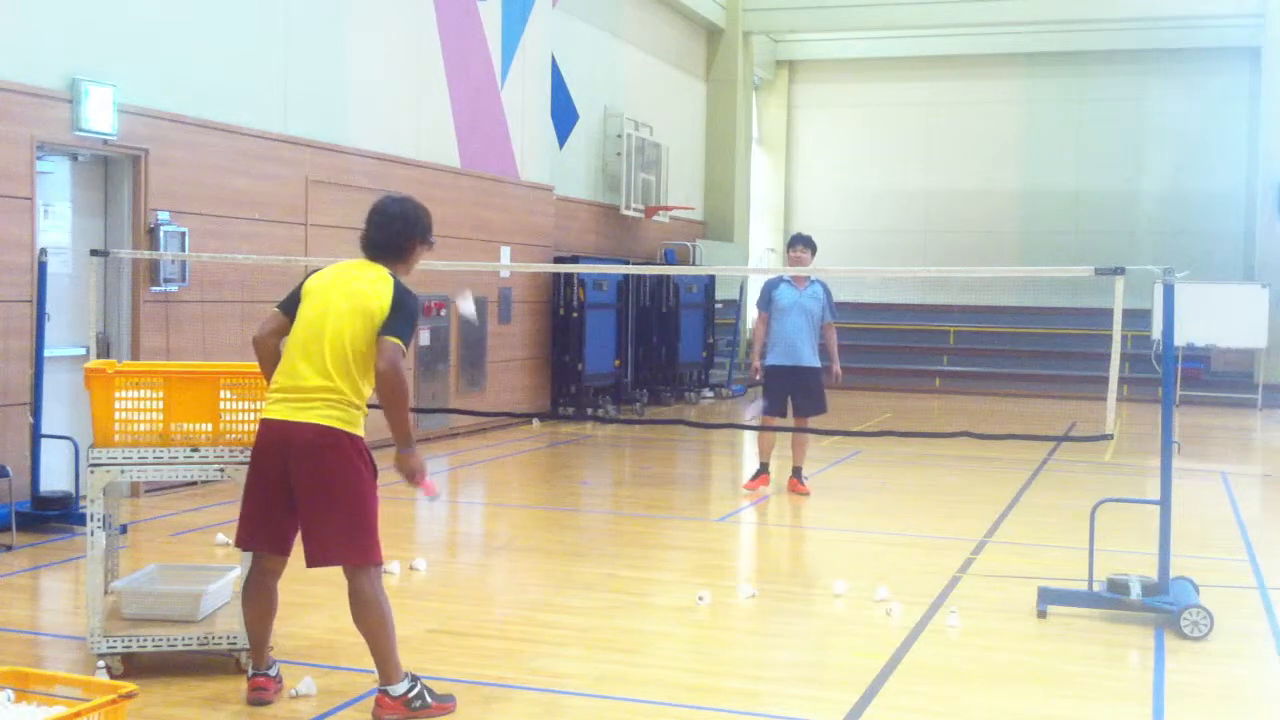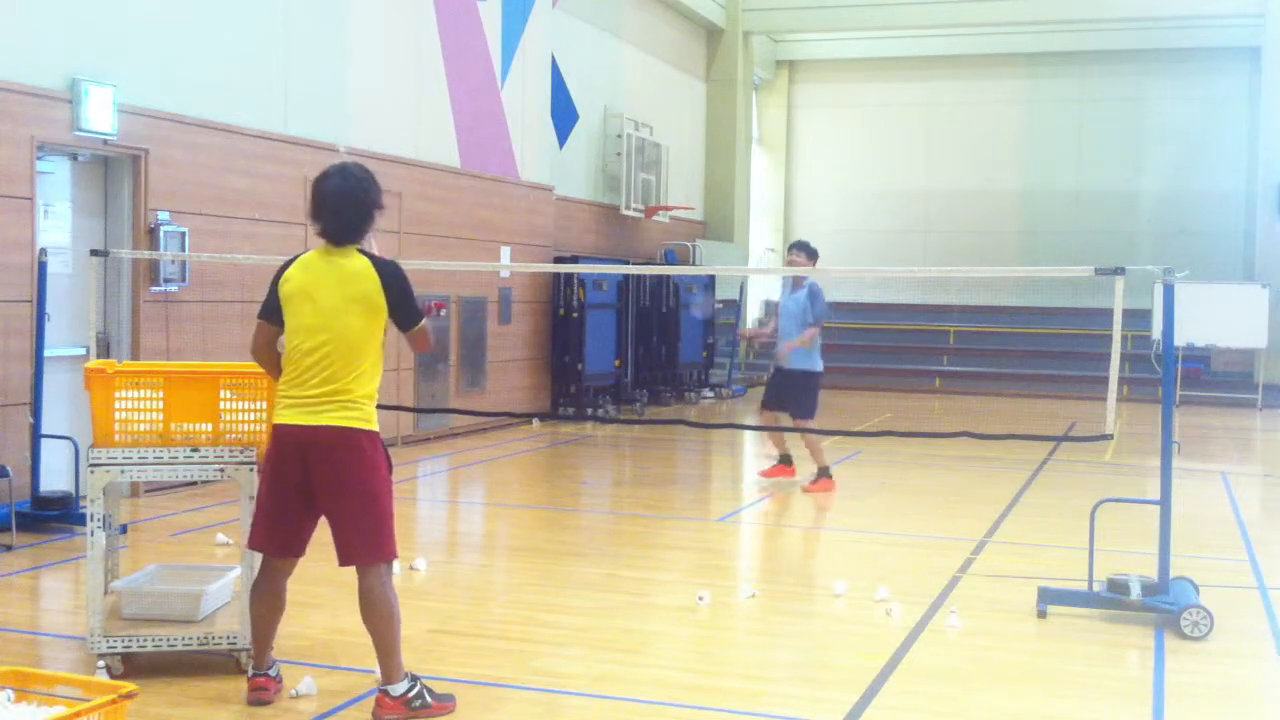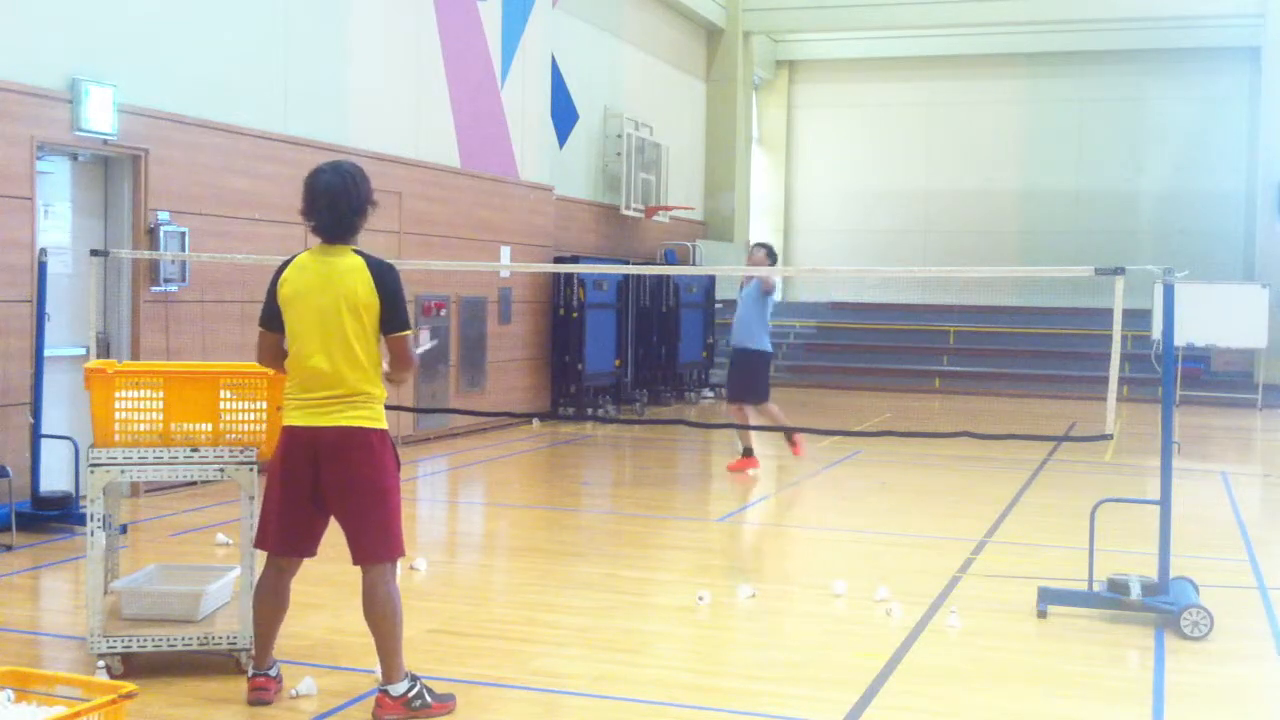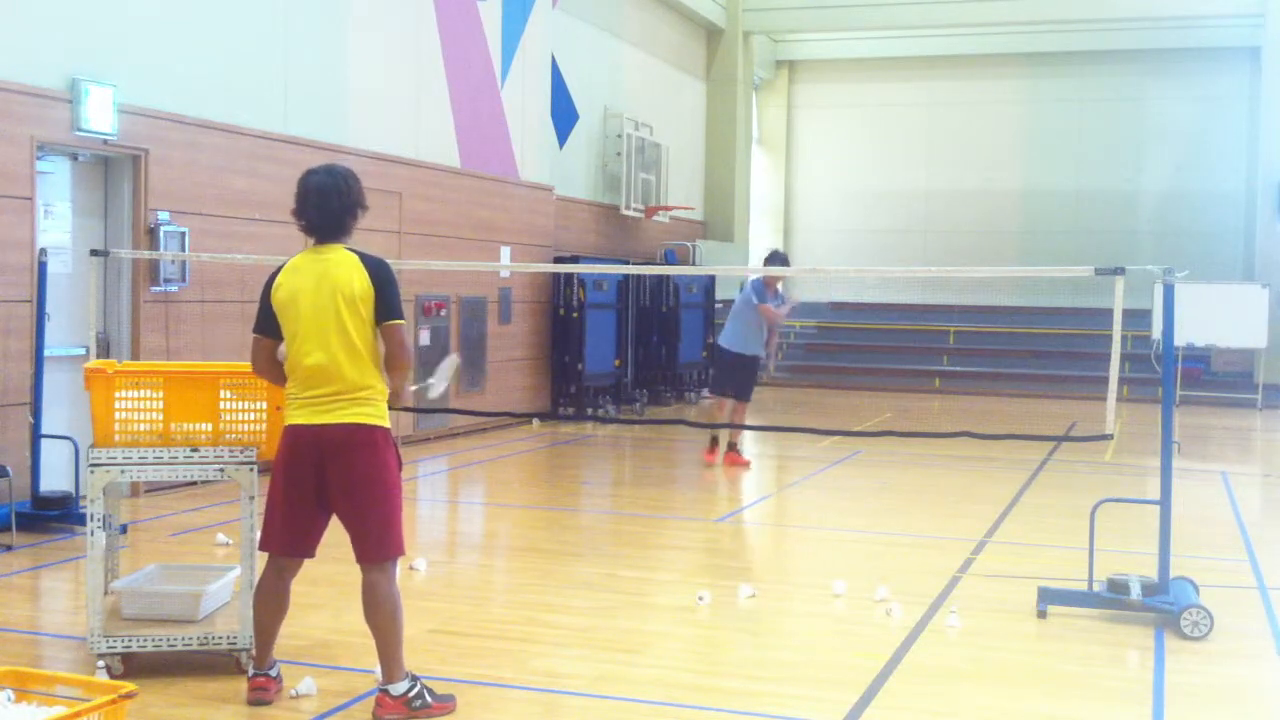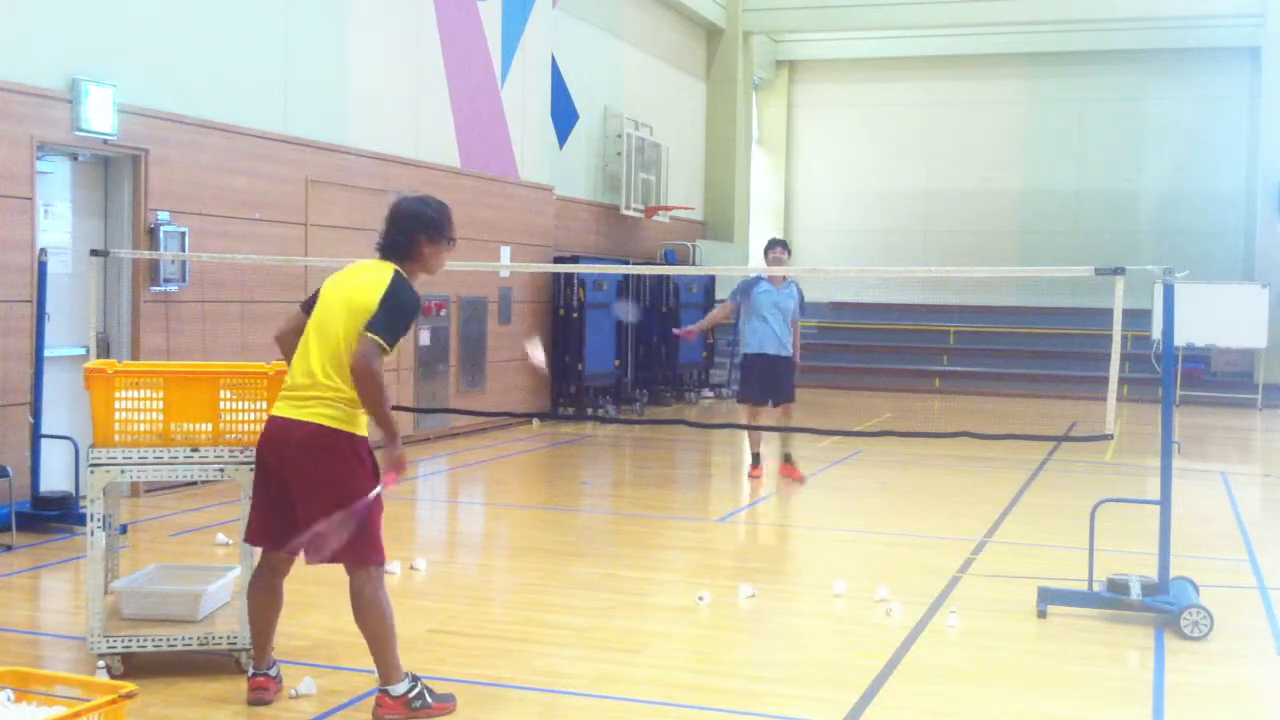
dt=0.7s
person 1, frame 1
left shoulder: (321, 277)
right shoulder: (399, 297)
left elbow: (264, 340)
right elbow: (387, 369)
right wrist: (406, 446)
left hip: (276, 426)
right hip: (332, 434)
left knee: (266, 559)
right knee: (362, 568)
left ankle: (260, 673)
person 1, frame 2
left shoulder: (291, 271)
right shoulder: (383, 274)
left elbow: (261, 349)
right elbow: (424, 343)
left hip: (290, 431)
right hip: (349, 433)
left knee: (275, 561)
right knee: (372, 565)
left ankle: (261, 673)
person 1, frame 3
left shoulder: (287, 273)
right shoulder: (377, 274)
left elbow: (268, 355)
right elbow: (404, 361)
right wrist: (387, 375)
left hip: (299, 432)
right hip: (359, 433)
left knee: (281, 560)
right knee: (378, 564)
left ankle: (261, 672)
person 1, frame 4
left shoulder: (281, 278)
right shoulder: (371, 270)
left elbow: (262, 364)
right elbow: (399, 354)
right wrist: (396, 390)
left hip: (300, 432)
right hip: (360, 431)
left knee: (283, 560)
right knee: (378, 564)
left ankle: (262, 673)
person 1, frame 5
left shoulder: (348, 274)
right shoulder: (401, 293)
left elbow: (285, 336)
right elbow: (363, 364)
right wrist: (391, 436)
left hip: (282, 424)
right hip: (331, 433)
left knee: (273, 557)
right knee: (365, 566)
left ankle: (261, 671)
person 2, frame 1
left shoulder: (821, 290)
right shoulder: (773, 286)
left elbow: (828, 328)
right elbow: (762, 323)
left wrist: (835, 361)
right wrist: (756, 356)
left hip: (808, 365)
right hip: (776, 364)
left knee: (802, 421)
right knee: (769, 418)
left ankle: (796, 476)
right ankle: (763, 471)
person 2, frame 2
left shoulder: (813, 291)
right shoulder: (787, 291)
left elbow: (815, 330)
left wrist: (790, 346)
right wrist: (759, 333)
left hip: (805, 369)
right hip: (783, 367)
left knee: (801, 422)
right knee: (768, 413)
left ankle: (825, 475)
right ankle: (786, 462)
person 2, frame 3
left shoulder: (763, 282)
right shoulder: (749, 282)
left elbow: (770, 284)
left wrist: (759, 271)
left hip: (756, 351)
right hip: (740, 351)
left knee: (760, 404)
right knee: (735, 405)
left ankle: (790, 433)
right ankle: (748, 455)
person 2, frame 4
left shoulder: (779, 297)
right shoulder: (754, 287)
left elbow: (772, 330)
right elbow: (774, 316)
left wrist: (770, 356)
right wrist: (786, 307)
left hip: (752, 356)
right hip: (729, 350)
left knee: (741, 404)
right knee: (721, 400)
left ankle: (732, 449)
right ankle: (714, 442)
person 2, frame 5
left shoulder: (794, 290)
right shoulder: (751, 285)
right elbow: (724, 310)
left wrist: (796, 354)
right wrist: (696, 328)
left hip: (783, 357)
right hip: (755, 355)
left knee: (787, 408)
right knee: (755, 409)
left ankle: (787, 460)
right ankle: (756, 460)
